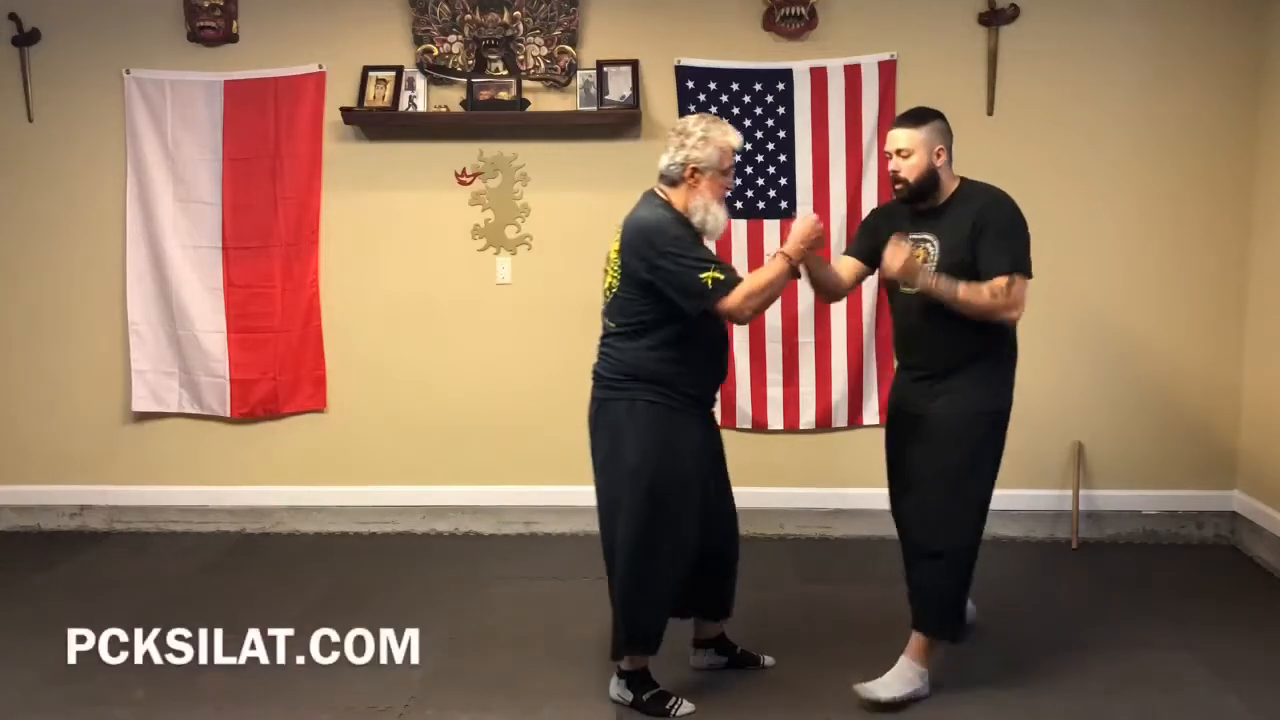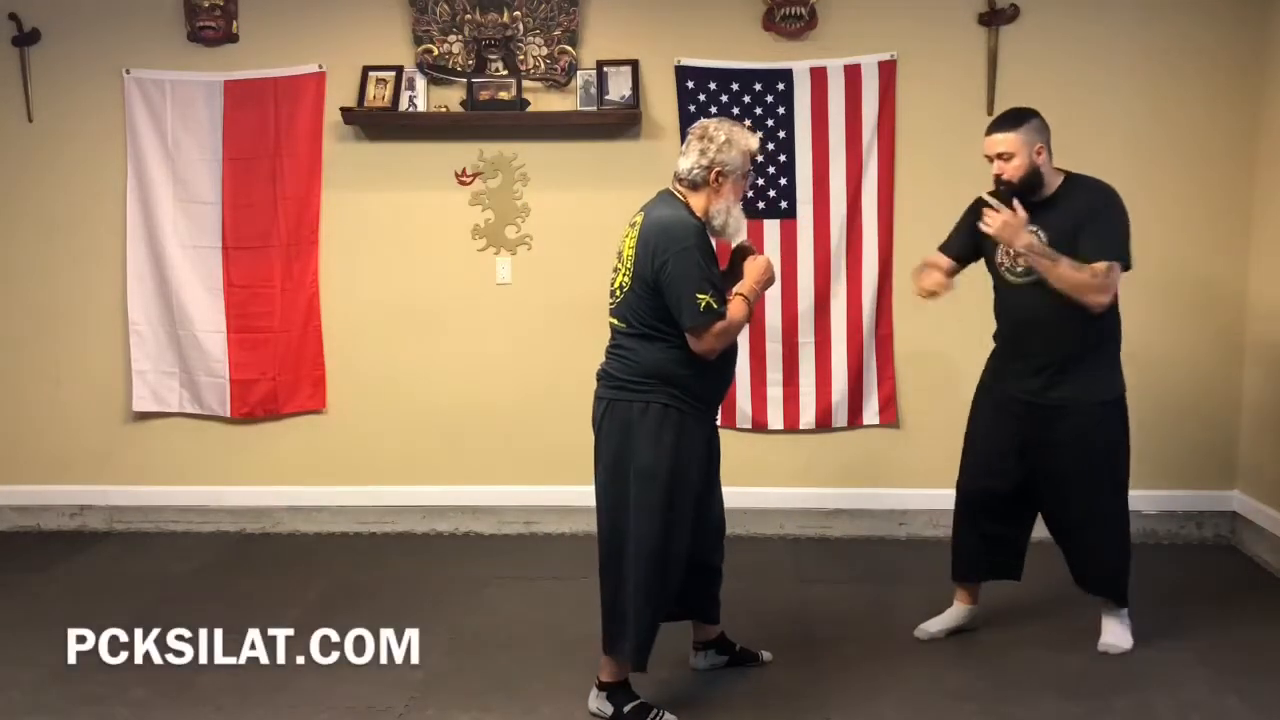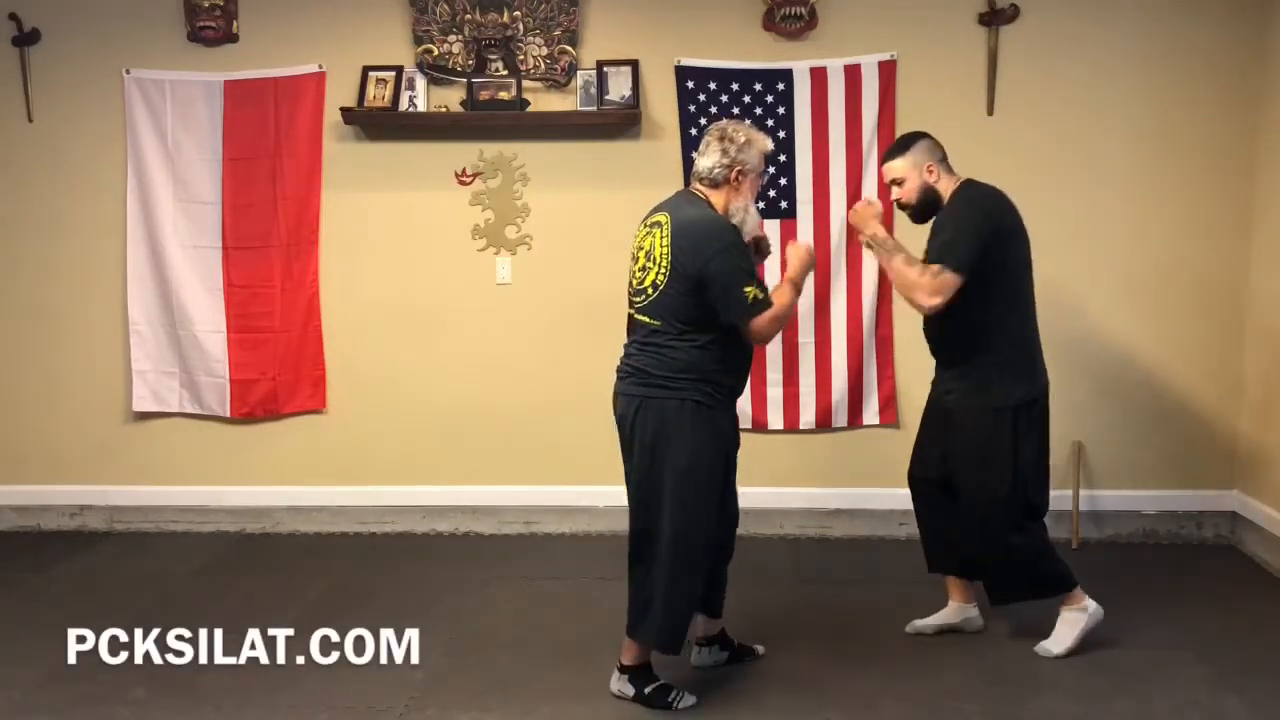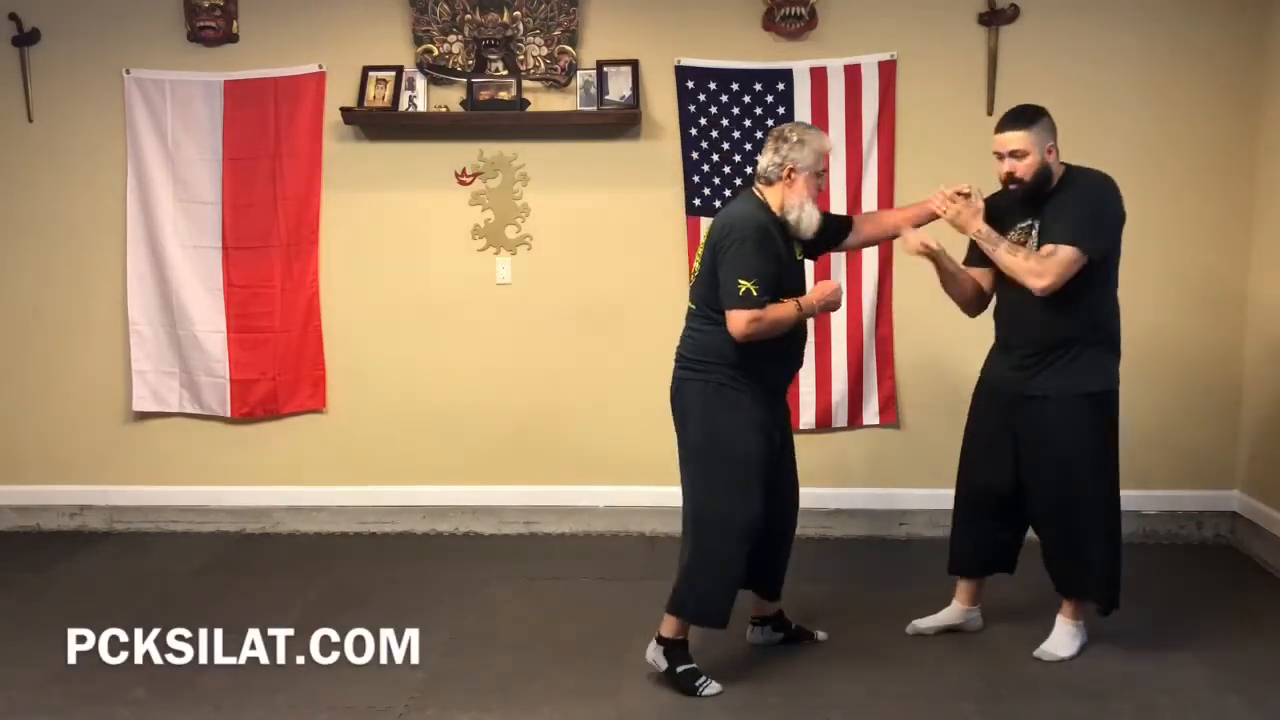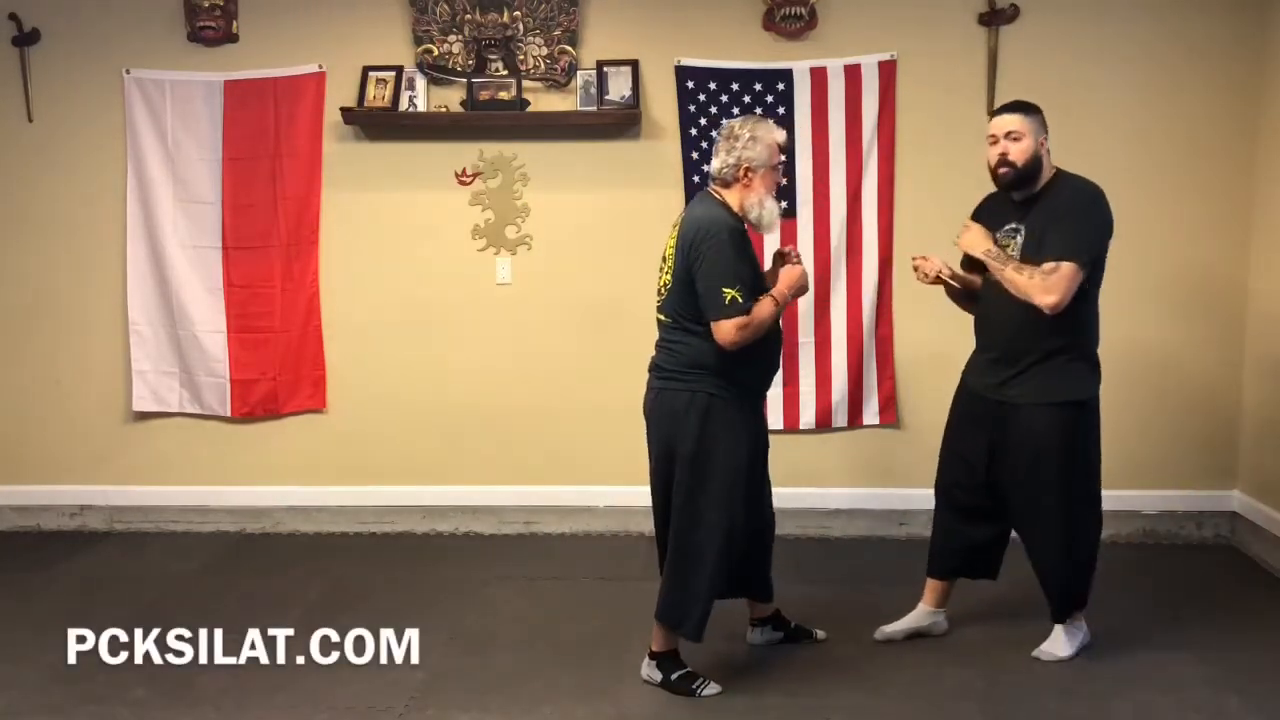
dt=1s
person 1, frame 1
left shoulder: (669, 221)
right shoulder: (656, 229)
left elbow: (708, 299)
right elbow: (737, 307)
left wrist: (760, 271)
right wrist: (793, 252)
left hip: (677, 406)
right hip: (642, 411)
left knee: (711, 525)
right knee: (649, 538)
left ankle: (710, 643)
person 1, frame 2
left shoulder: (667, 214)
right shoulder: (679, 232)
right elbow: (707, 337)
left wrist: (728, 277)
right wrist: (750, 289)
left hip: (670, 408)
right hip: (647, 413)
left knee: (697, 528)
right knee: (643, 541)
left ankle: (709, 642)
person 1, frame 3
left shoulder: (667, 214)
right shoulder: (712, 232)
right elbow: (764, 324)
left wrist: (748, 260)
right wrist: (794, 273)
left hip: (659, 394)
right hip: (676, 405)
left knee: (711, 518)
right knee: (672, 529)
left ankle: (710, 637)
right ankle: (633, 667)
person 1, frame 4
left shoulder: (785, 224)
right shoulder: (745, 226)
left elbow: (863, 227)
right elbow: (744, 324)
left wrist: (934, 208)
right wrist: (811, 303)
left hip: (757, 391)
right hip: (718, 391)
left knee: (776, 504)
right knee: (724, 516)
left ankle: (767, 618)
right ankle: (670, 641)
person 1, frame 5
left shoulder: (712, 214)
right shoulder: (717, 229)
right elbow: (733, 331)
left wrist: (768, 278)
right wrist: (783, 292)
left hip: (719, 397)
right hip: (698, 401)
left knee: (749, 510)
right knee: (699, 523)
left ankle: (765, 619)
right ankle: (662, 654)
person 2, frame 1
left shoulder: (991, 211)
right shoulder: (889, 216)
left elbow: (1006, 306)
right elbow: (836, 284)
left wrist: (925, 278)
right wrist: (811, 261)
left hip: (972, 395)
right hip: (912, 388)
left knee: (942, 520)
right knee: (914, 514)
left ankle: (916, 662)
right ankle: (953, 603)
person 2, frame 2
left shoulder: (1094, 201)
right shoulder: (990, 209)
left elbow: (1098, 294)
right elbow: (937, 265)
left wrist: (1028, 246)
right wrist: (931, 276)
left hip: (1084, 390)
right hip: (1008, 382)
left knee: (1092, 505)
right knee: (982, 492)
left ankle: (1114, 609)
right ankle: (965, 604)
person 2, frame 3
left shoulder: (971, 210)
right shoulder: (961, 211)
left elbow: (931, 295)
right elbow: (934, 285)
left wrist: (877, 242)
right wrist: (893, 249)
left hip: (998, 388)
right hip: (965, 382)
left knee: (997, 508)
right knee: (933, 484)
left ankle: (1076, 603)
right ankle: (962, 604)
person 2, frame 4
left shoulder: (1092, 193)
right shoulder: (997, 206)
left elbow: (1045, 277)
right elbow: (973, 300)
left wrist: (980, 232)
right wrist: (937, 256)
left hip: (1076, 383)
right hip: (1006, 376)
left knee: (1071, 501)
right knee: (982, 490)
left ankle: (1071, 618)
right ankle: (965, 605)
person 2, frame 5
left shoulder: (1080, 201)
right shoulder: (991, 208)
left elbow: (1051, 294)
left wrist: (987, 251)
right wrist: (950, 278)
left hip: (1053, 392)
right hip: (985, 382)
left knee: (1054, 512)
right knee: (959, 495)
left ankle: (1070, 621)
right ankle: (931, 609)
